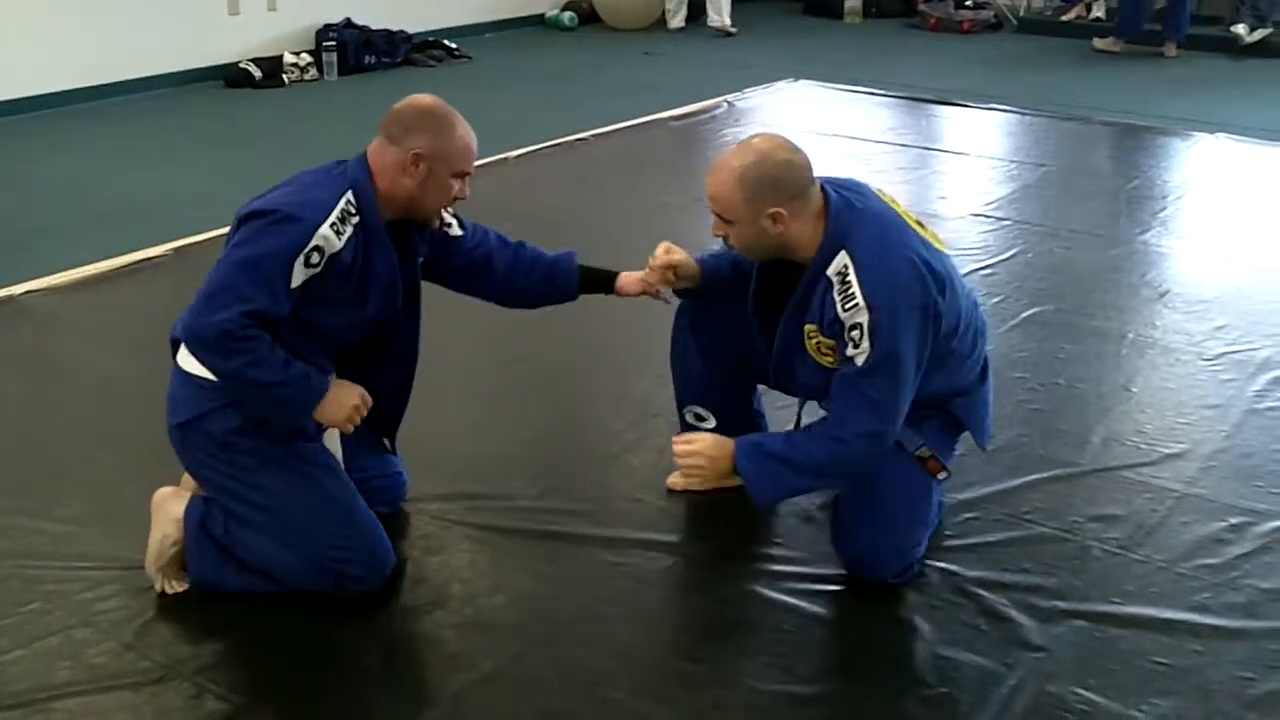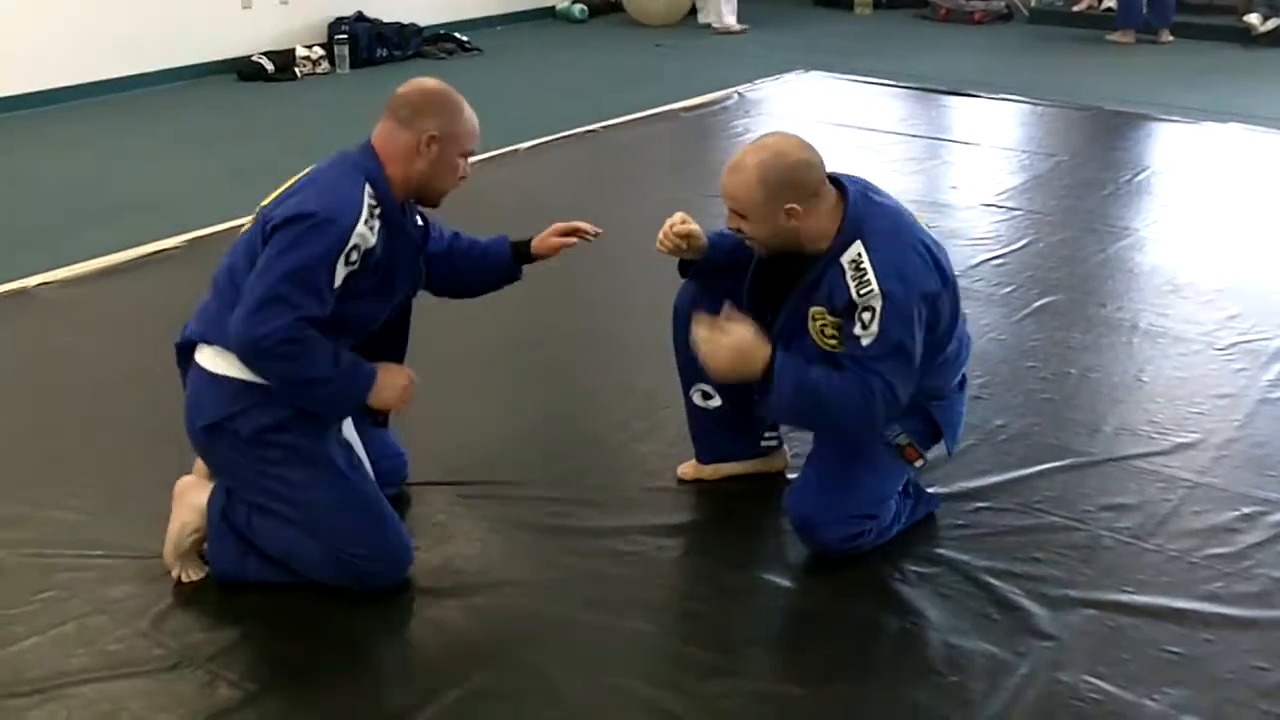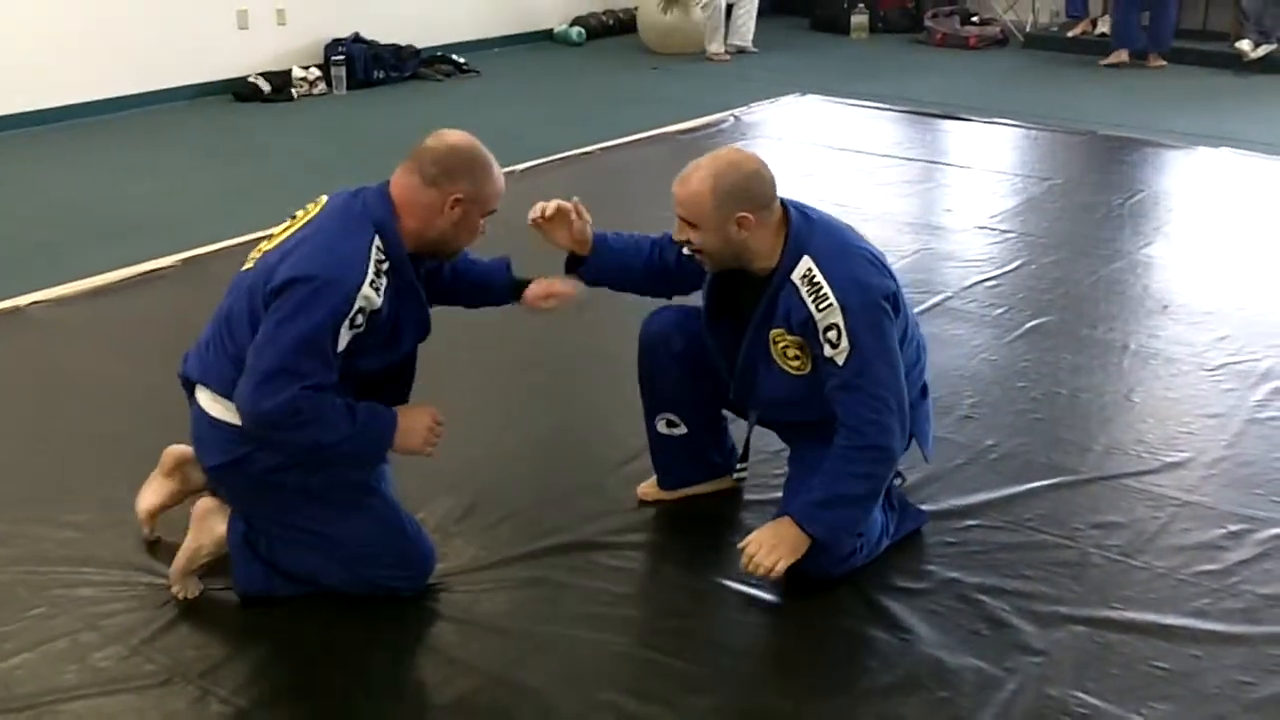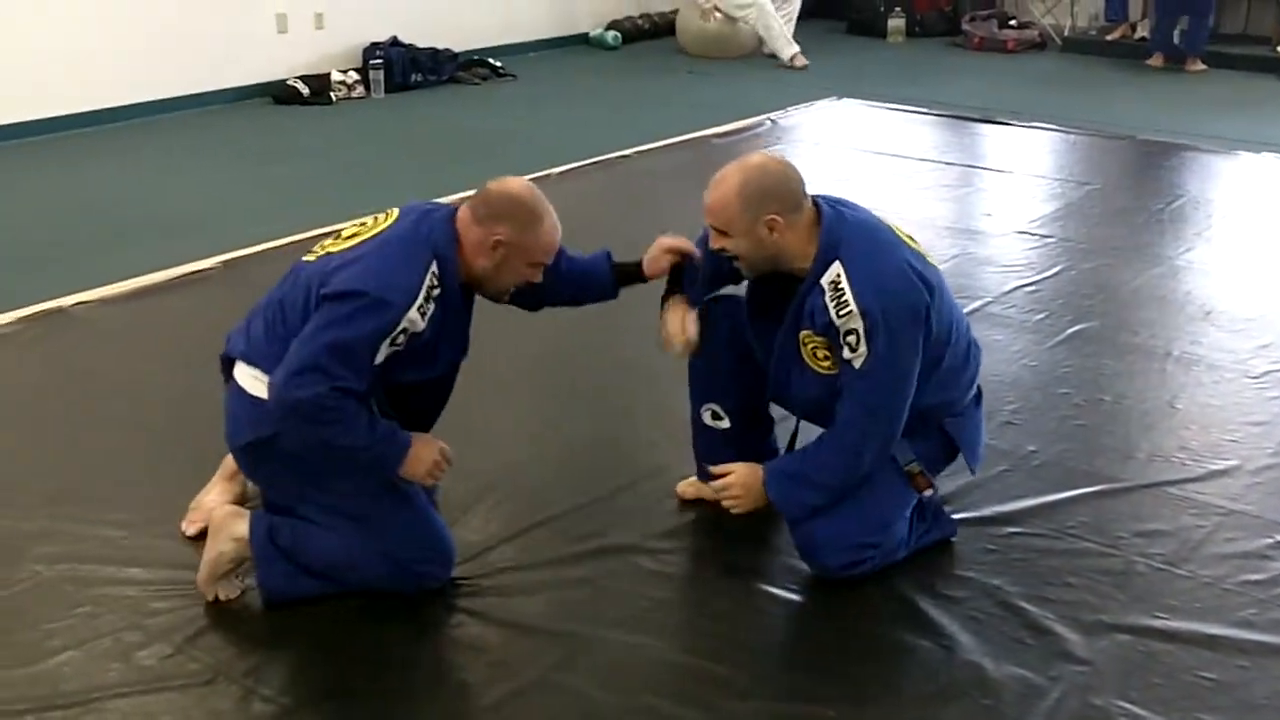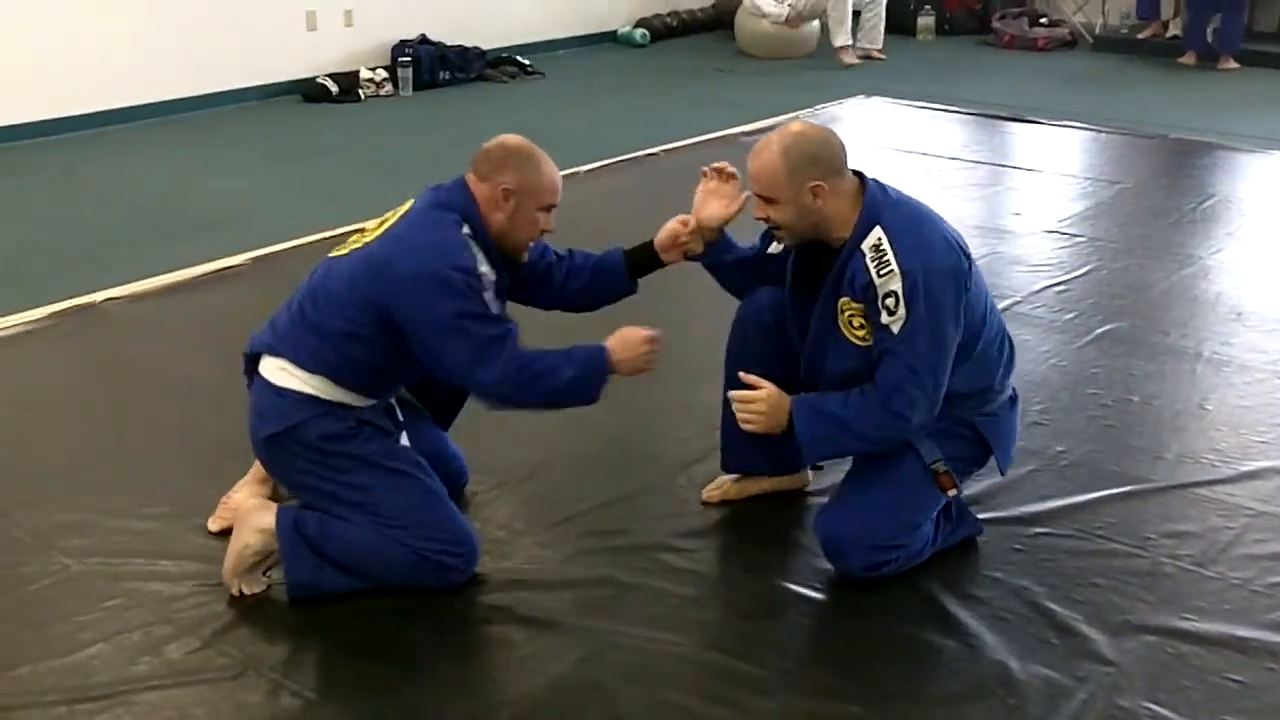
dt=1s
person 1, frame 1
left shoulder: (405, 214)
right shoulder: (304, 222)
left elbow: (492, 262)
right elbow: (214, 329)
left wrist: (609, 280)
right wrist: (315, 396)
left hip: (289, 395)
right hip: (229, 409)
left knee: (383, 489)
right knee: (360, 567)
left ankle: (231, 484)
right ankle: (192, 524)
person 1, frame 2
left shoulder: (371, 188)
right shoulder: (336, 216)
left elbow: (434, 258)
right elbow: (264, 335)
left wrist: (525, 251)
right wrist: (364, 383)
left hip: (281, 387)
right hip: (248, 403)
left knee: (386, 472)
right knee: (379, 559)
left ankle: (235, 469)
right ankle: (211, 511)
person 1, frame 3
left shoulder: (374, 216)
right shoulder: (339, 275)
left elbow: (435, 270)
right elbow: (274, 405)
left wrist: (517, 286)
right wrist: (387, 429)
left hip: (264, 417)
right hip: (255, 435)
left knee: (367, 487)
right knee: (403, 565)
left ankle: (200, 473)
right ankle: (229, 531)
person 1, frame 4
left shoulder: (441, 227)
right shoulder: (387, 291)
left elbow: (545, 276)
right elbow: (304, 400)
left wrist: (636, 271)
right wrist: (398, 452)
left hip: (315, 389)
right hip: (282, 413)
left knee: (414, 490)
right knee: (423, 561)
left ankle: (251, 475)
right ankle: (248, 533)
person 1, frame 5
left shoulder: (453, 218)
right shoulder: (437, 261)
left elbow: (552, 278)
right elbow: (502, 376)
left wrist: (650, 255)
right wrist: (605, 360)
left hip: (347, 392)
right hip: (309, 413)
left knee: (447, 479)
right knee: (448, 556)
left ankle: (283, 470)
right ankle: (273, 527)
person 2, frame 1
left shoulder: (884, 287)
right shoulder: (813, 205)
left elbow: (860, 435)
right elbow: (759, 264)
left wrist: (740, 459)
right wrist: (697, 273)
left hip: (918, 399)
left knee: (875, 557)
right knee: (701, 319)
left ankle: (913, 490)
right ankle: (719, 468)
person 2, frame 2
left shoulder: (892, 271)
right shoulder: (817, 199)
left elbow: (871, 398)
right elbow: (755, 252)
left wrist: (765, 368)
right wrist: (703, 248)
left hip: (894, 401)
left knee: (823, 524)
right knee: (701, 301)
left ankle: (904, 495)
right ankle: (745, 448)
person 2, frame 3
left shoulder: (846, 291)
right shoulder: (737, 239)
left elbow: (873, 431)
right elbow: (664, 262)
left wrist: (802, 524)
right wrist: (586, 246)
left hip: (855, 415)
left knee: (819, 553)
right knee: (665, 334)
left ankle: (879, 503)
right ankle: (702, 469)
person 2, frame 4
left shoulder: (875, 293)
right shoulder: (803, 221)
left elbow: (865, 434)
right elbow: (712, 252)
left wrist: (772, 486)
right wrist: (680, 298)
left hip: (913, 417)
right hip: (835, 385)
left knee: (830, 547)
right knee: (718, 323)
left ankle: (918, 514)
right ankle: (733, 470)
person 2, frame 5
left shoulder: (915, 263)
right shoulder: (811, 217)
left elbow: (902, 406)
right elbow: (762, 279)
left wrist: (791, 416)
right wrist: (710, 235)
left hip: (944, 415)
left knee: (853, 545)
right knee: (762, 311)
left ankle: (942, 511)
right ankle: (774, 468)
